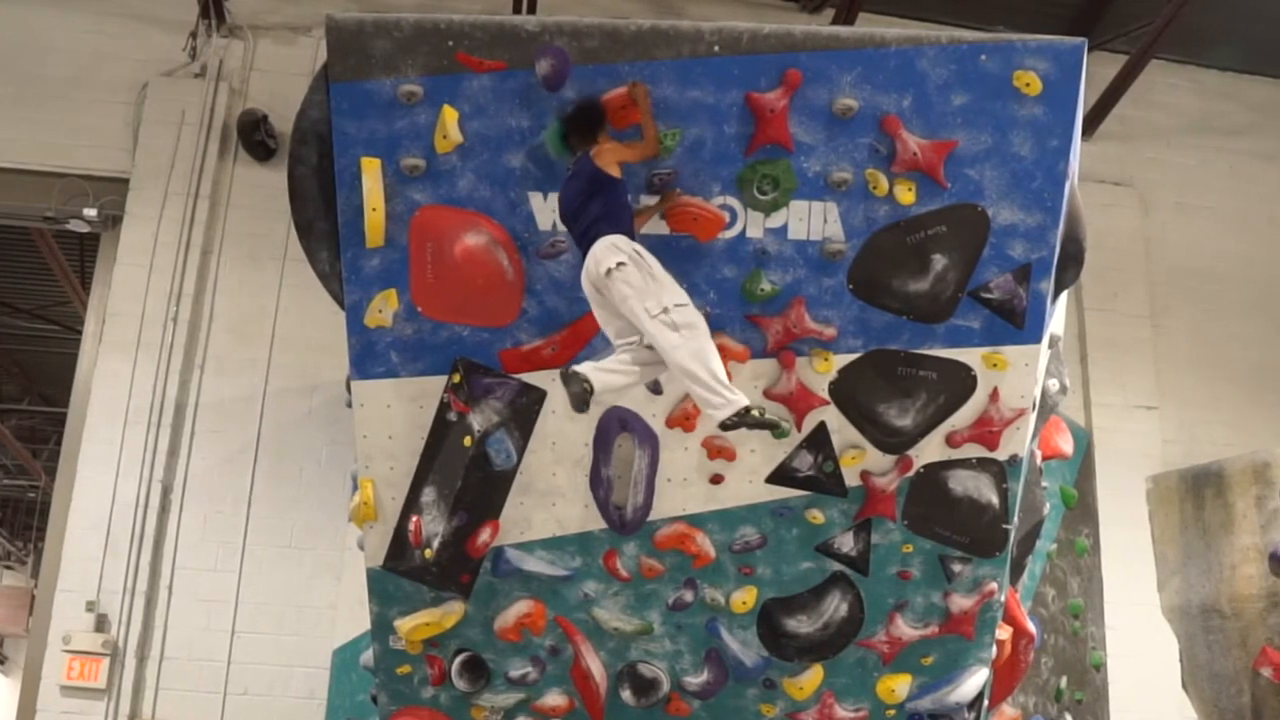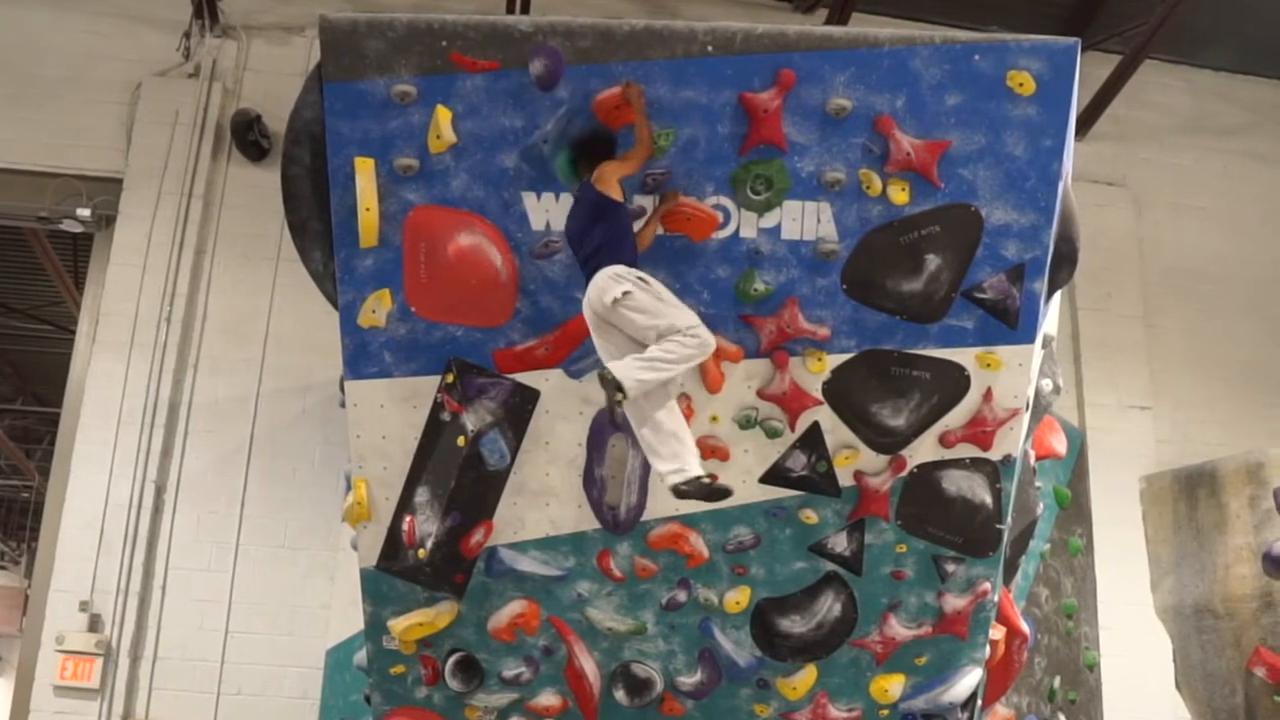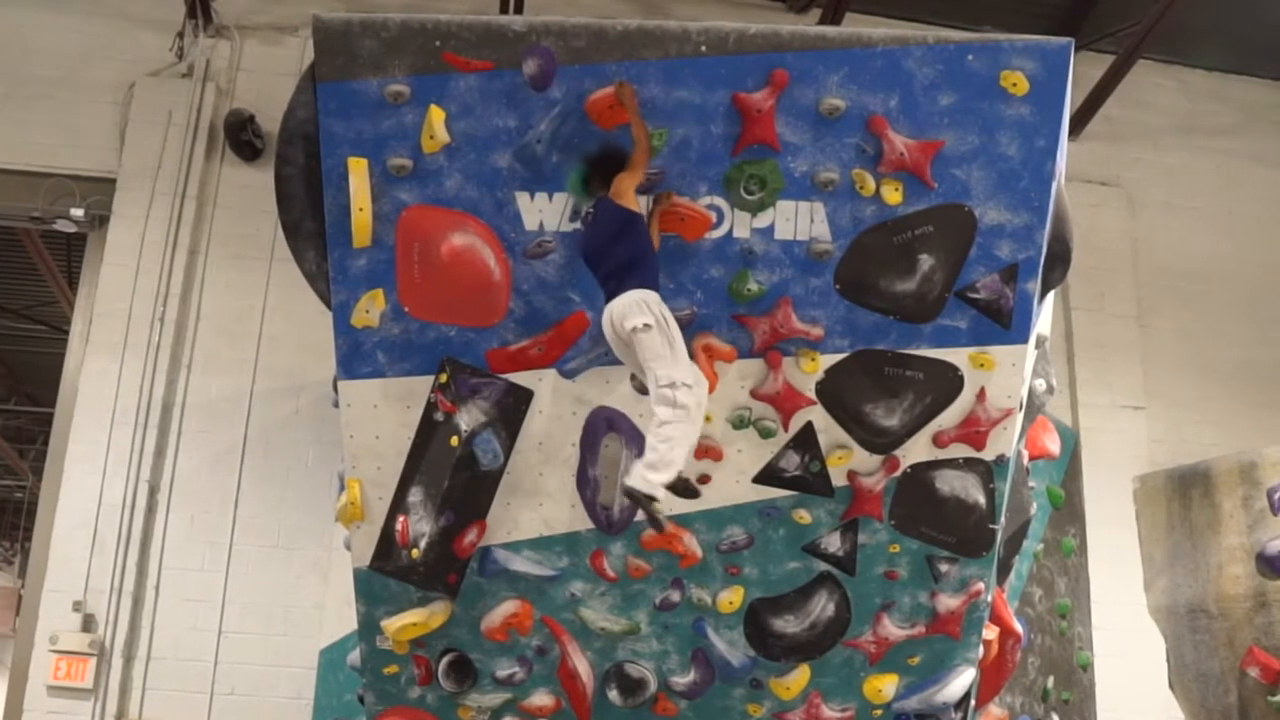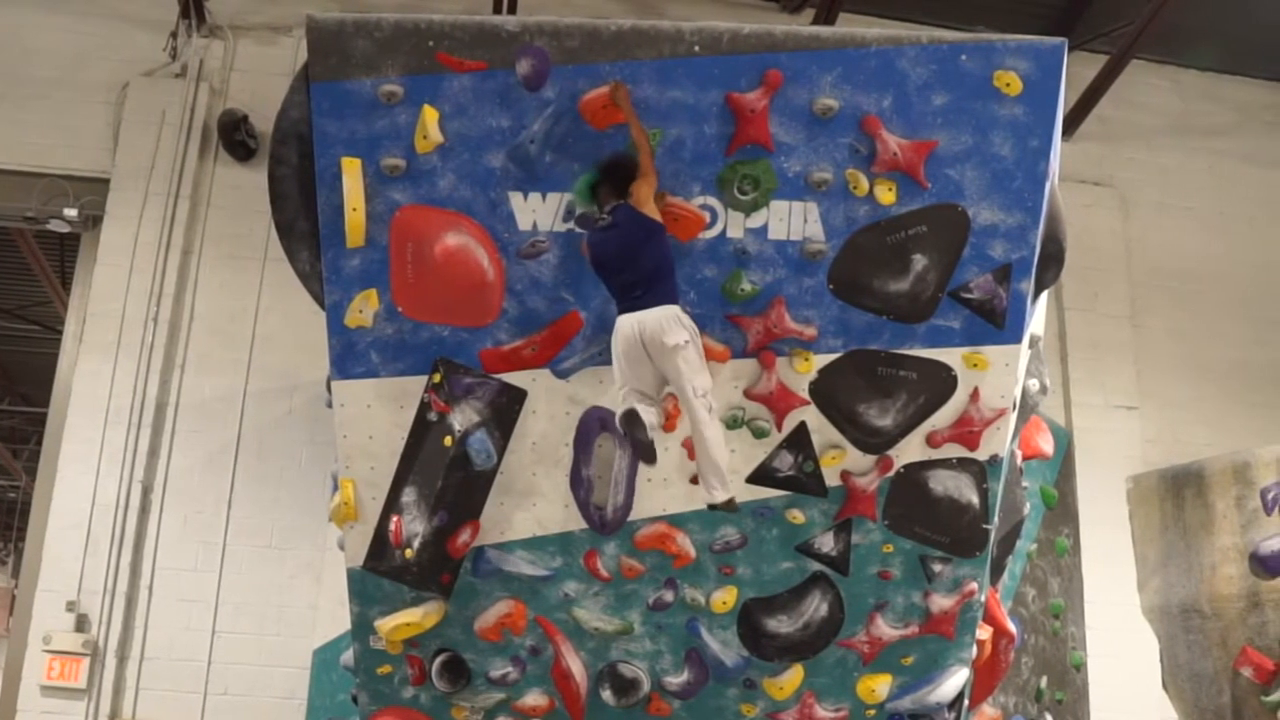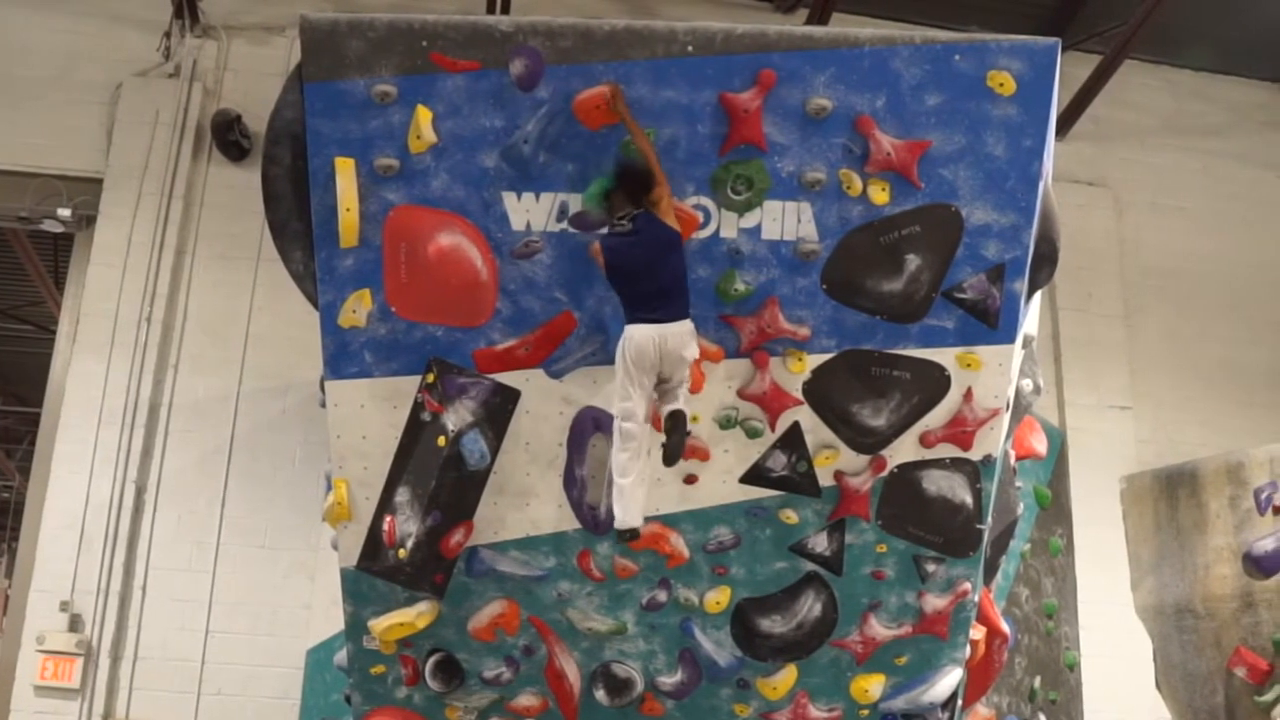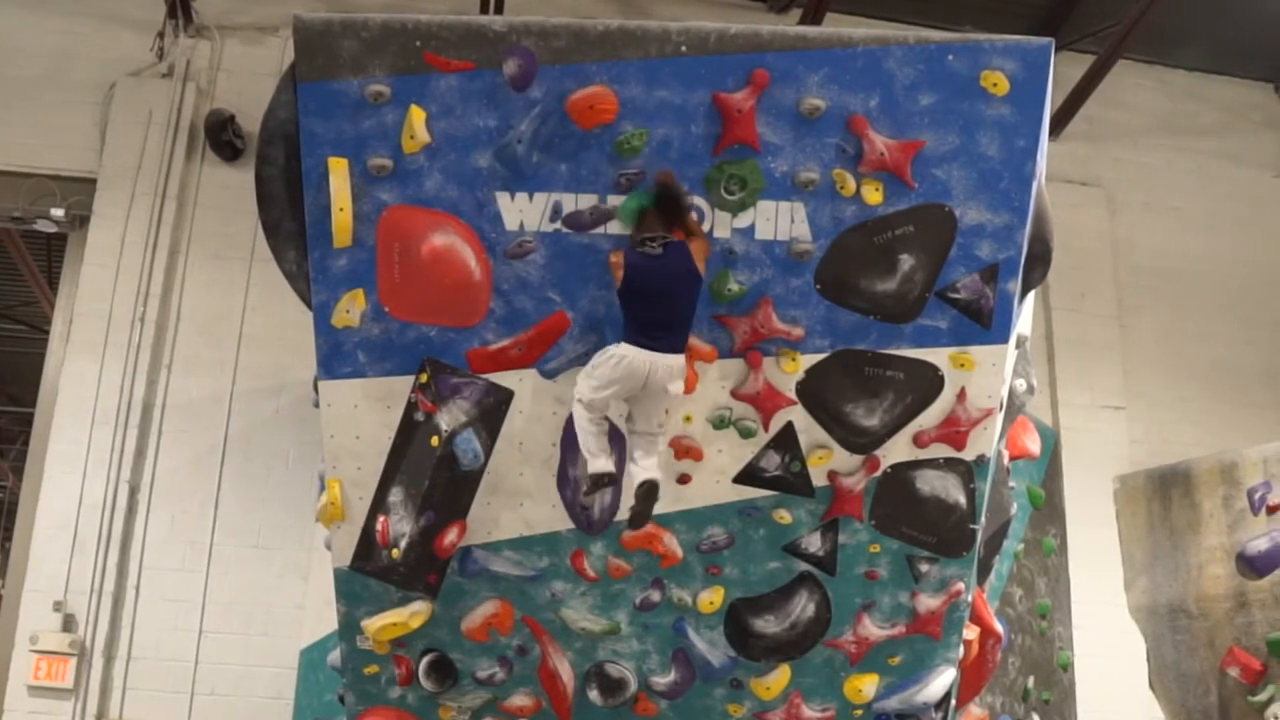
dt=0.4s
person 1, frame 1
left shoulder: (569, 191)
right shoulder: (604, 154)
right elbow: (651, 147)
left wrist: (658, 206)
right wrist: (643, 106)
left hip: (592, 269)
right hip: (616, 254)
left knee: (651, 346)
right knee: (681, 324)
left ankle: (586, 375)
right ankle: (730, 407)
person 1, frame 2
left shoulder: (578, 216)
right shoulder: (605, 175)
right elbow: (644, 150)
left wrist: (659, 210)
right wrist: (637, 107)
left hip: (596, 298)
right hip: (617, 282)
left knee: (649, 394)
right knee: (695, 338)
left ankle: (684, 474)
right ankle: (623, 377)
person 1, frame 3
left shoulder: (590, 234)
right shoulder: (619, 193)
right elbow: (643, 152)
left wrist: (654, 213)
right wrist: (631, 108)
left hip: (615, 313)
right hip: (640, 306)
left knee: (691, 387)
right knee: (679, 396)
left ankle: (665, 470)
right ankle: (645, 482)
person 1, frame 4
left shoulder: (592, 241)
right shoulder: (640, 202)
right elbow: (645, 155)
right wrist: (625, 107)
left hip: (626, 326)
right hip: (666, 319)
left knee: (647, 402)
right knee: (698, 405)
left ankle: (634, 416)
right ankle: (719, 493)
person 1, frame 5
left shoulder: (601, 247)
right shoulder: (663, 217)
right elbow: (653, 162)
right wrist: (626, 115)
left hip: (638, 336)
right hip: (679, 331)
left knee: (630, 424)
right knee: (674, 388)
left ankle: (628, 520)
right ankle: (675, 416)
person 1, frame 6
left shoulder: (622, 261)
right shoulder: (693, 253)
right elbow: (698, 234)
right wrist: (676, 198)
left hip: (630, 357)
right hip: (671, 363)
left knee: (585, 398)
right knee: (646, 433)
left ankle: (600, 467)
right ankle: (646, 481)
